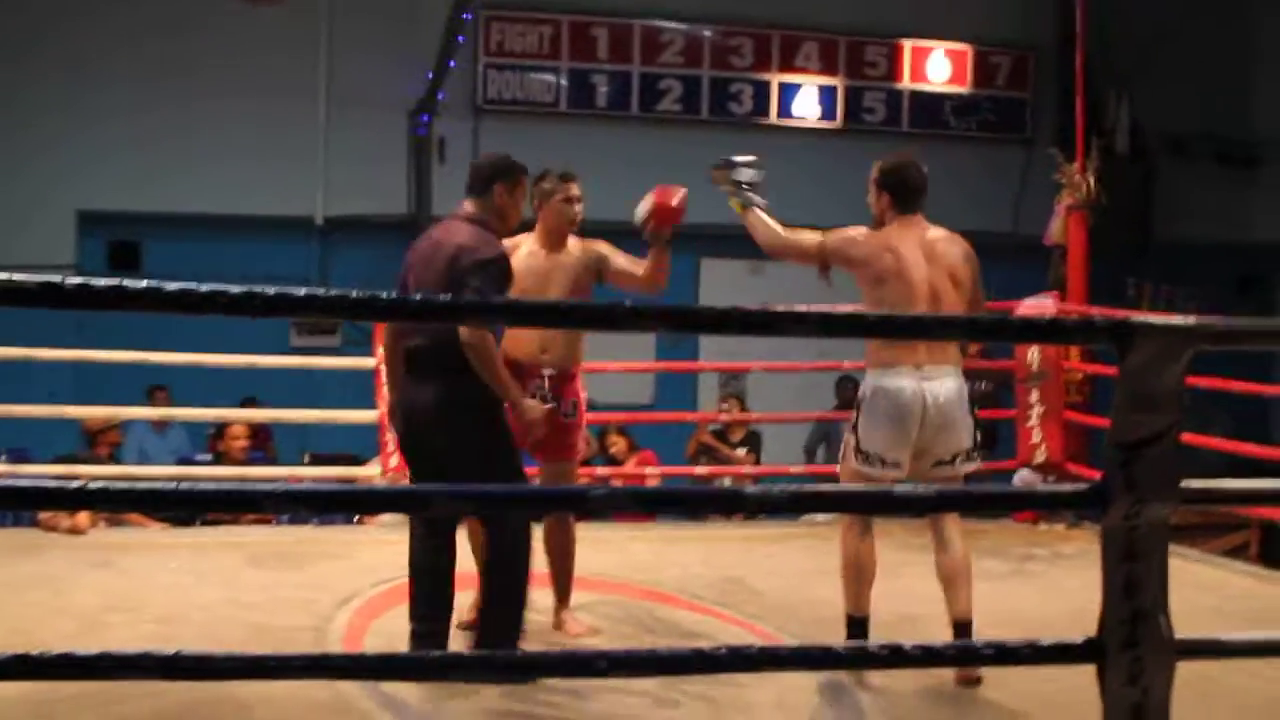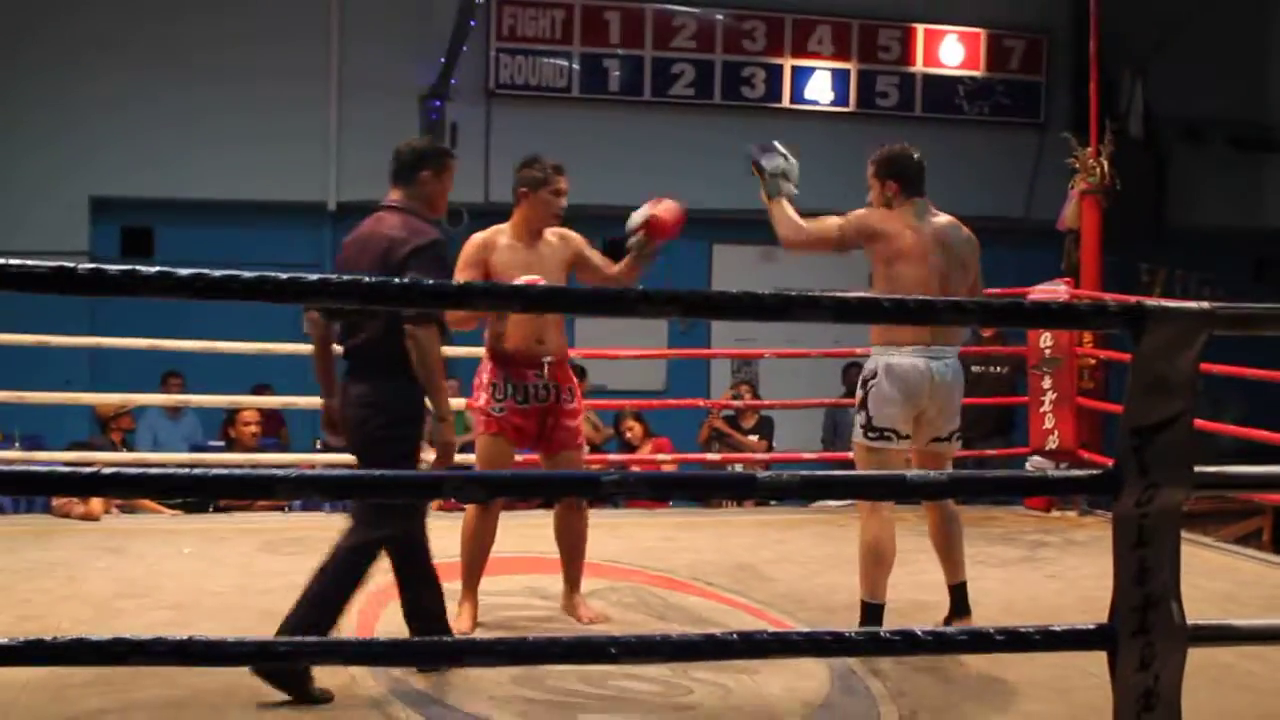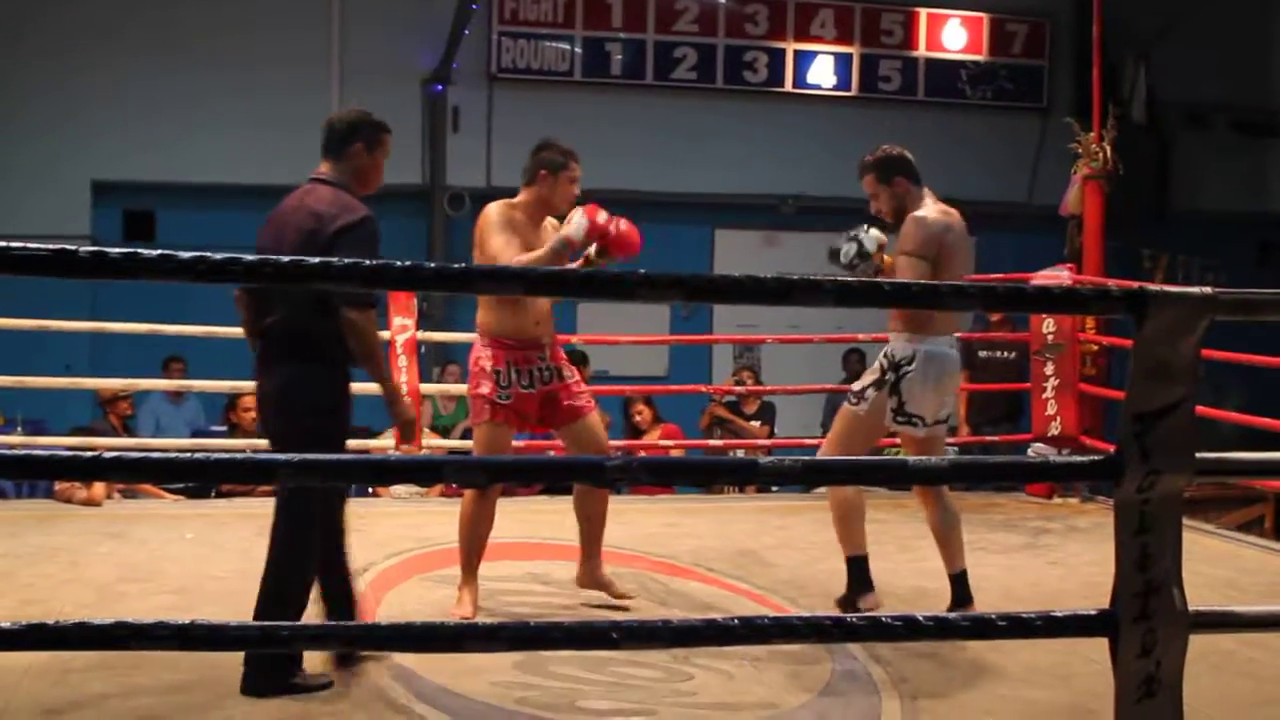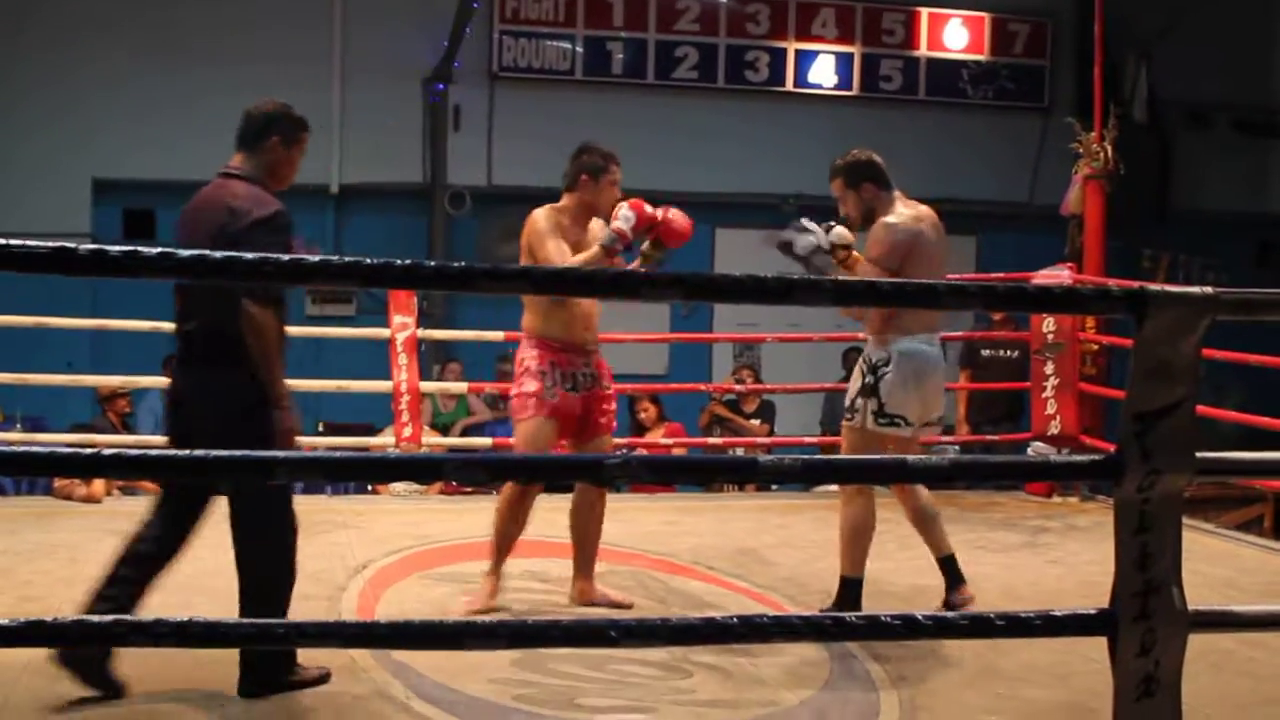
dt=0.3s
person 1, frame 1
left shoulder: (426, 244)
right shoulder: (485, 251)
left elbow: (393, 326)
right elbow: (474, 335)
left wrist: (398, 391)
right wrist: (515, 402)
left hip: (417, 394)
right hip: (458, 399)
left knee: (432, 525)
right knee: (509, 515)
left ankle: (425, 645)
right ankle: (497, 641)
person 1, frame 2
left shoulder: (358, 237)
right shoulder: (422, 238)
left elbow: (320, 322)
right elbow: (419, 331)
left wrist: (330, 396)
right wrist: (441, 413)
left hip: (359, 389)
right hip: (395, 395)
left knee: (400, 517)
right knee: (382, 525)
left ankle: (432, 635)
person 1, frame 3
left shoulder: (284, 211)
right shoulder: (352, 218)
left elbow: (246, 296)
right elbow: (355, 316)
right wrist: (394, 395)
left hip: (274, 375)
right hip: (314, 381)
left knee: (309, 511)
right knee: (307, 518)
left ankle: (339, 628)
right ankle: (272, 666)
person 1, frame 4
left shoulder: (200, 205)
right shoulder: (264, 211)
right elbow: (257, 311)
right wrist: (280, 402)
left hip: (192, 377)
right hip: (235, 386)
left knee: (172, 516)
right knee: (267, 524)
left ankle: (91, 638)
right ankle: (268, 665)
person 2, frame 1
left shoulder: (864, 246)
right shoulder: (959, 251)
left elbow: (778, 242)
right elbow: (973, 320)
left wrist: (744, 195)
left hip: (889, 393)
right hip: (947, 391)
left knee: (858, 516)
right knee: (946, 523)
left ankle: (856, 640)
right ankle: (964, 644)
person 2, frame 2
left shoulder: (879, 224)
right shoulder: (962, 236)
left elbow: (795, 235)
right elbow: (974, 303)
left wrist: (776, 187)
left hip: (894, 369)
right hip: (946, 368)
left knee: (876, 501)
right knee: (935, 493)
left ankle: (871, 625)
right ankle: (960, 609)
person 2, frame 3
left shoulder: (921, 223)
right shoulder: (948, 220)
left elbow: (907, 302)
left wrist: (867, 272)
right wrist: (879, 256)
left hip: (914, 357)
right hip: (938, 356)
left knee: (836, 458)
right knee: (929, 482)
left ankle: (859, 587)
right ankle: (961, 599)
person 2, frame 4
left shoulder: (889, 229)
right shoulder: (926, 217)
left elbow: (867, 309)
right wrist: (846, 254)
left hip: (895, 358)
right hip: (928, 355)
left knee: (856, 484)
right knee: (902, 477)
left ankle: (848, 603)
right ankle: (954, 582)
person 3, frame 1
left shoulder: (588, 254)
right shoulder: (507, 251)
left elbow: (650, 282)
left wrist: (660, 240)
left hip: (562, 387)
right hip: (509, 383)
left ankle: (563, 607)
right ankle: (489, 592)
person 3, frame 2
left shoulder: (565, 242)
right shoulder: (482, 245)
left elbow: (616, 281)
right elbow: (454, 316)
left wrist: (644, 245)
left hip: (555, 377)
right hip: (502, 377)
left knee: (574, 491)
right knee: (489, 493)
left ankle: (573, 594)
right ankle: (468, 599)
person 3, frame 3
left shoulder: (553, 228)
right shoulder: (497, 215)
right elbow: (512, 270)
left wrist: (599, 254)
right wrist: (568, 242)
left hip: (549, 357)
right hip: (501, 360)
left knee: (596, 453)
right knee: (488, 479)
left ankle: (591, 568)
right ankle: (467, 585)
person 3, frame 4
left shoulder: (597, 230)
right shoulder: (544, 222)
right elbow: (567, 275)
left wrist: (652, 252)
right wrist: (613, 240)
left hip: (589, 364)
right hip: (544, 362)
left knee: (596, 477)
right knee: (527, 475)
left ankle: (584, 582)
right ankle: (493, 576)
